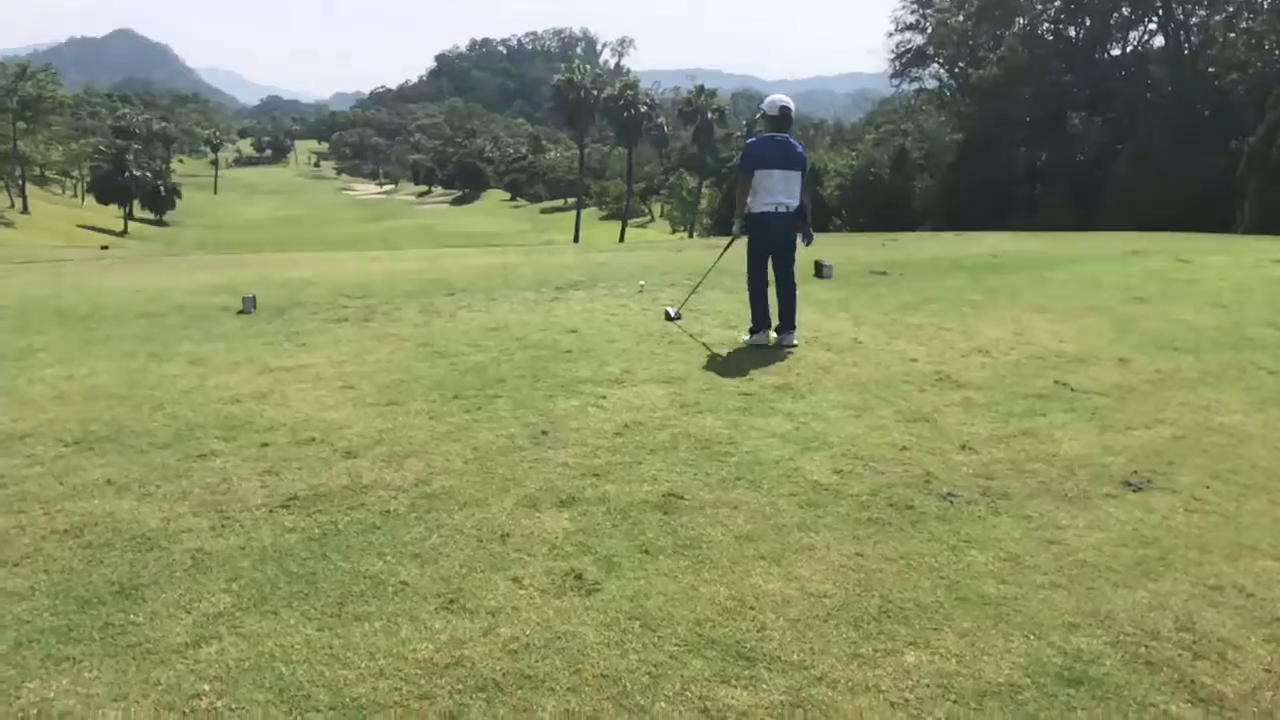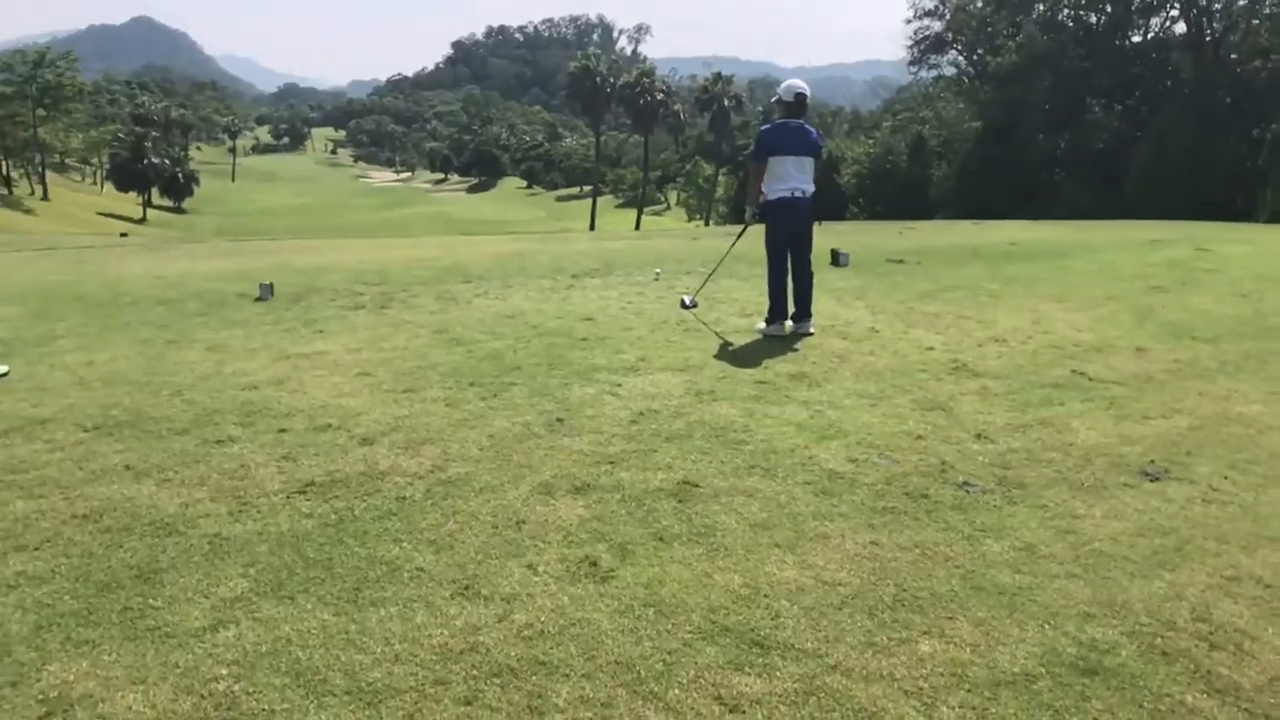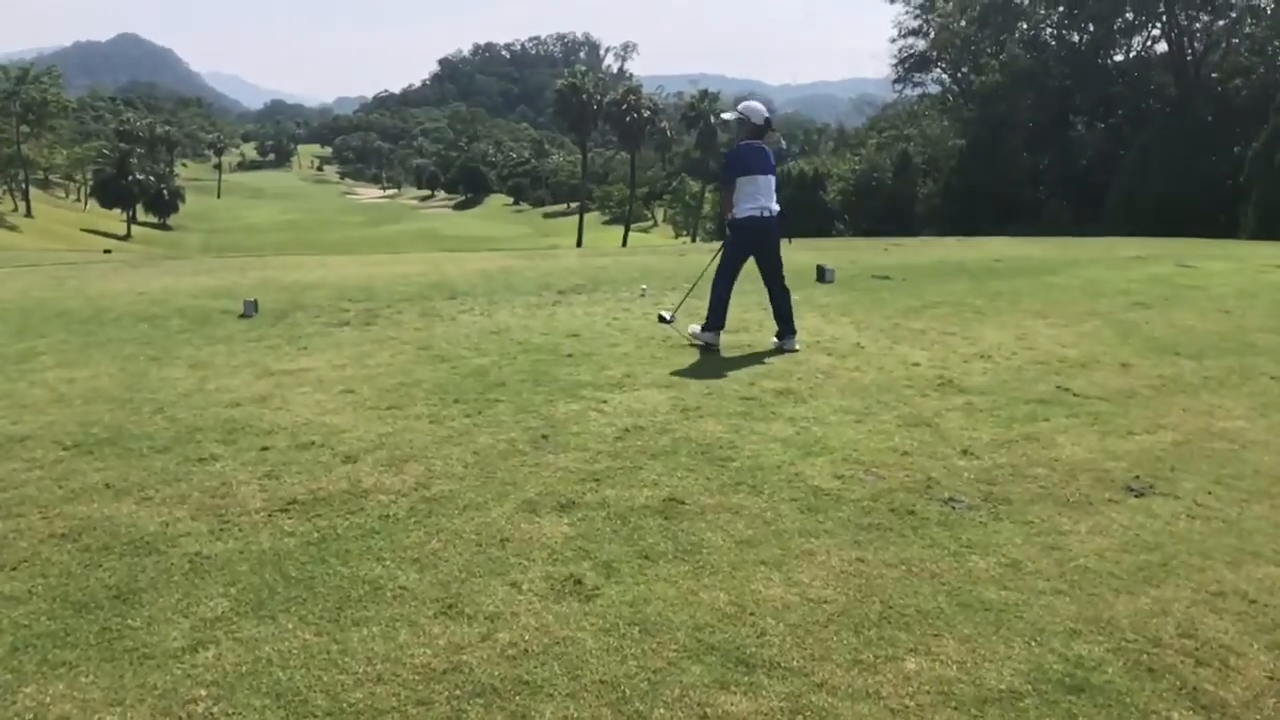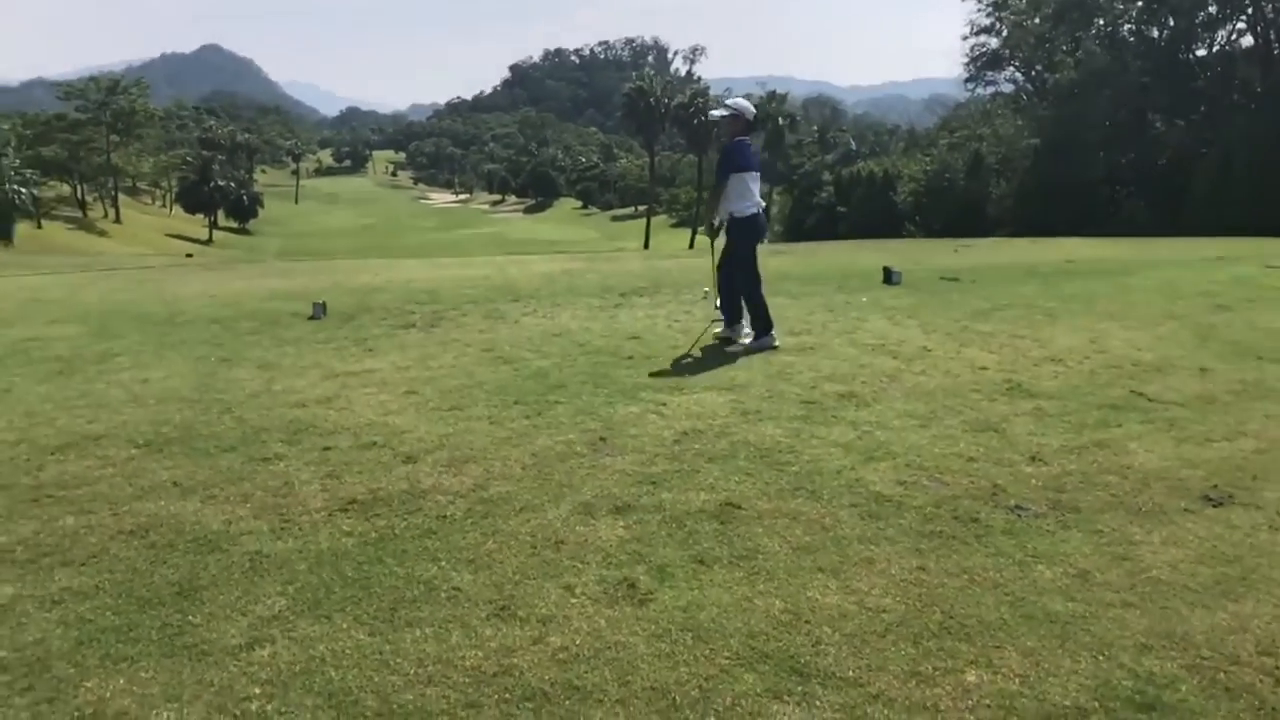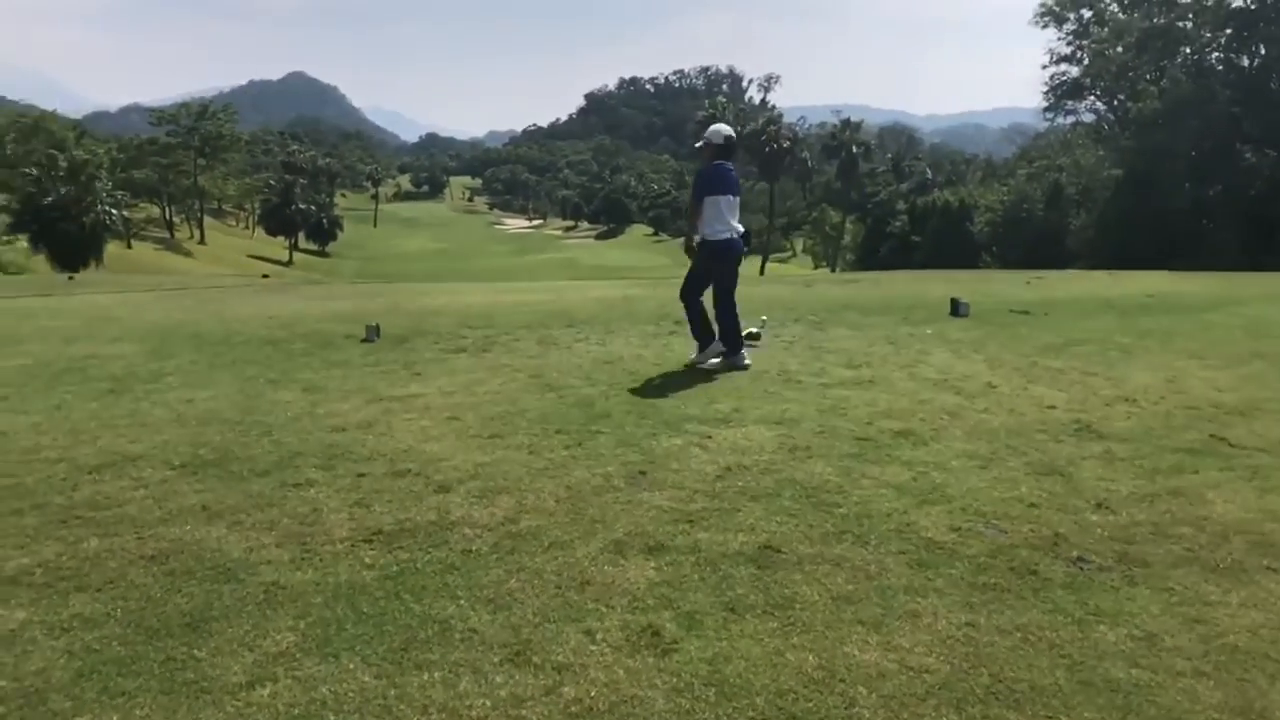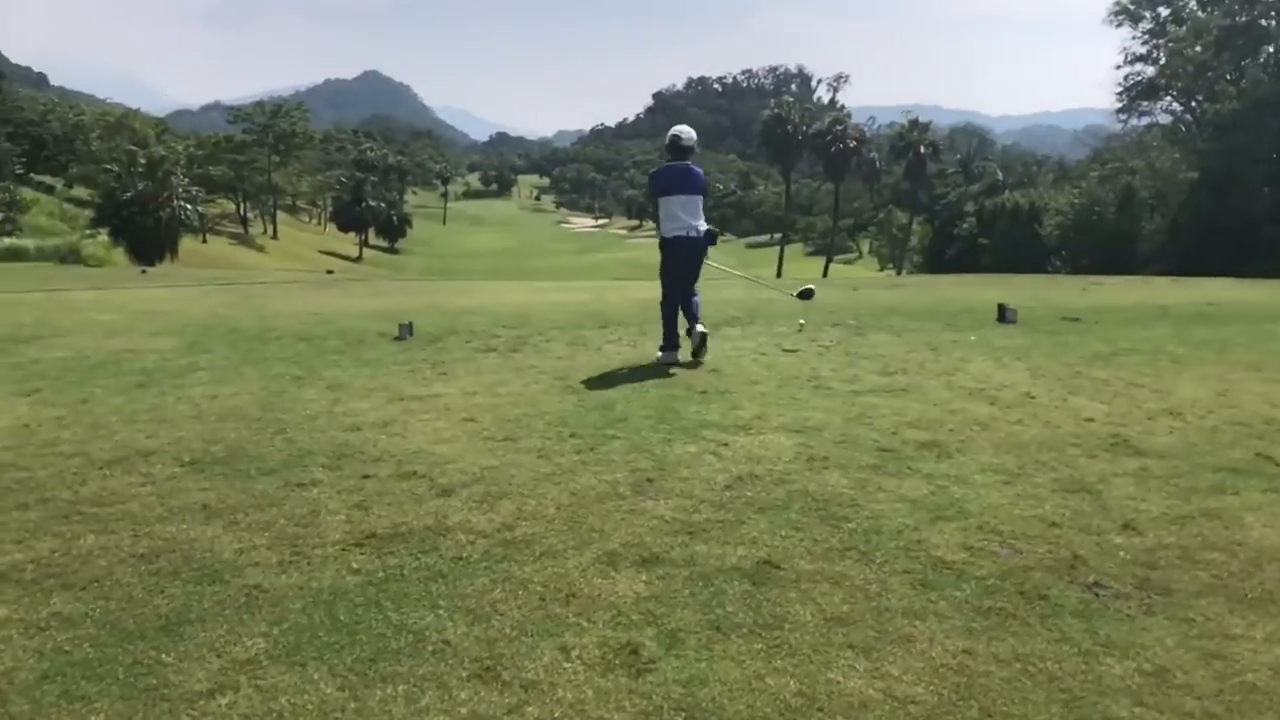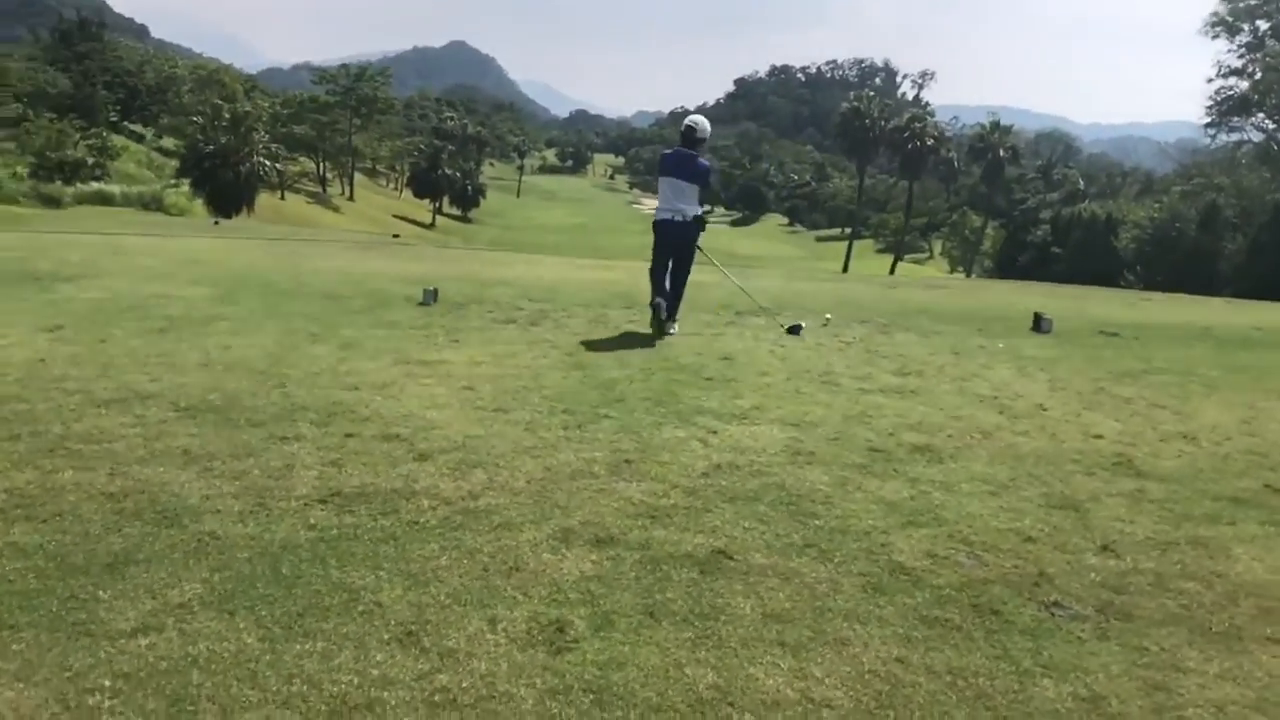
dt=0.5s
person 1, frame 1
left shoulder: (754, 146)
right shoulder: (798, 150)
left elbow: (744, 187)
right elbow: (804, 192)
left wrist: (738, 218)
right wrist: (806, 223)
left hip: (761, 217)
right hip: (789, 218)
left knee: (757, 275)
right knee: (786, 275)
left ankle: (760, 330)
right ankle: (787, 331)
person 1, frame 2
left shoulder: (768, 134)
right shoulder: (813, 136)
left elbow: (756, 174)
right elbow: (814, 174)
left wrist: (751, 206)
left hip: (777, 204)
right hip: (804, 204)
left knee: (776, 264)
right knee: (802, 263)
left ankle: (776, 320)
right ankle: (803, 319)
person 1, frame 3
left shoulder: (735, 155)
right shoulder: (768, 154)
left elbow: (727, 194)
left wrist: (728, 219)
left hip: (745, 223)
right hip: (770, 222)
left knee: (724, 278)
right knee: (775, 280)
left ankle: (711, 330)
right ankle: (787, 335)
person 1, frame 4
left shoulder: (731, 150)
right shoulder: (748, 150)
left elbow: (718, 189)
left wrist: (710, 219)
right wrist: (720, 218)
left hip: (742, 222)
right hip: (752, 219)
left knee: (747, 279)
right knee: (727, 272)
left ankle: (764, 334)
right ankle: (734, 325)
person 1, frame 5
left shoulder: (706, 174)
right shoulder: (733, 176)
left elbow: (695, 211)
left wrist: (690, 241)
right wrist: (699, 238)
left hip: (715, 245)
right hip: (734, 243)
left knee: (690, 294)
right knee: (725, 301)
left ankle: (708, 343)
right ankle: (733, 352)
person 1, frame 6
left shoulder: (657, 176)
right shoulder: (699, 176)
left elbow: (658, 212)
right elbow: (700, 207)
left hip: (673, 241)
right hip: (698, 239)
left knee: (671, 297)
right knee: (689, 291)
left ankle: (671, 349)
right ankle: (697, 327)
person 1, frame 7
left shoulder: (665, 158)
right shoulder: (703, 167)
left elbow: (664, 190)
right elbow: (700, 200)
left hip: (664, 223)
right hip: (688, 225)
left knee: (659, 269)
right knee: (680, 275)
left ankle: (660, 305)
right ankle: (670, 318)
